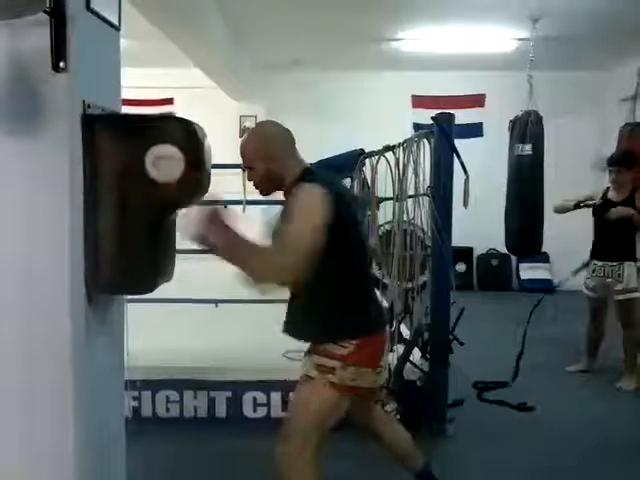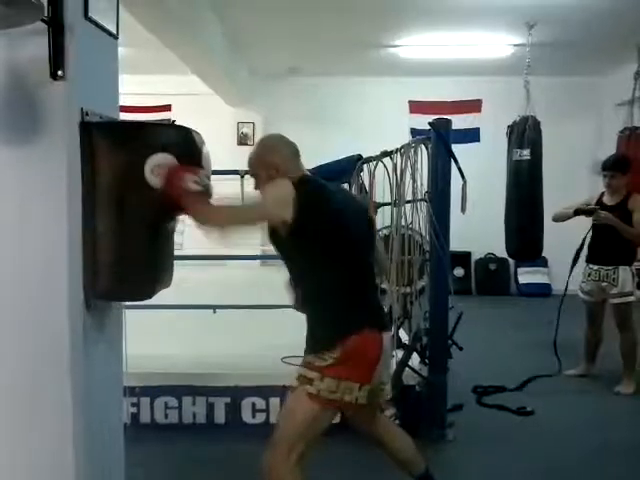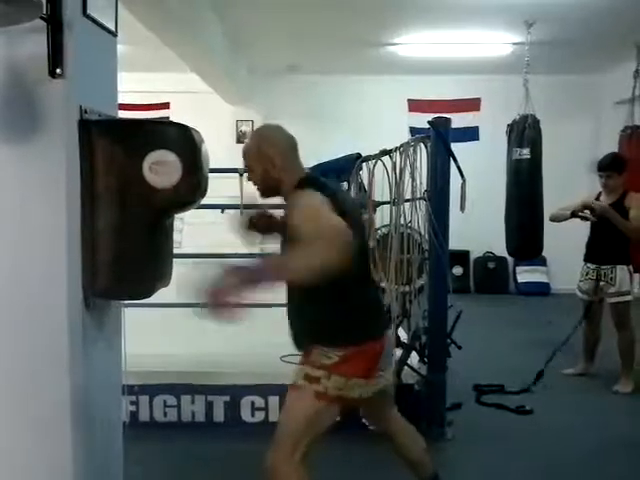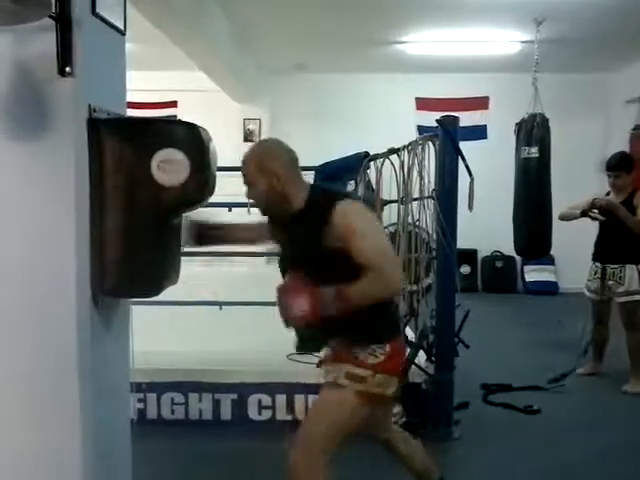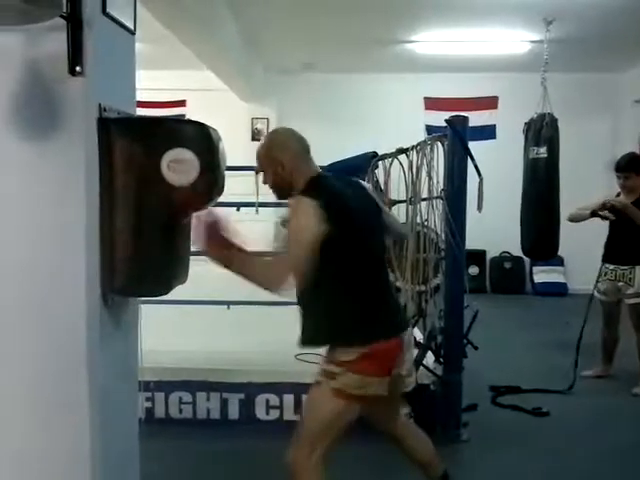
dt=0.3s
person 1, frame 1
left shoulder: (309, 196)
right shoulder: (319, 190)
left elbow: (284, 271)
left wrist: (222, 238)
left hip: (346, 342)
right hip: (360, 331)
right knee: (367, 415)
person 1, frame 2
left shoulder: (289, 195)
right shoulder: (347, 201)
left elbow: (218, 217)
left wrist: (182, 191)
left hip: (337, 350)
right hip: (372, 336)
right knee: (372, 422)
person 1, frame 3
left shoulder: (305, 200)
right shoulder: (316, 195)
left elbow: (330, 249)
left wrist: (245, 275)
right wrist: (278, 225)
left hip: (341, 351)
right hip: (368, 337)
right knee: (387, 419)
person 1, frame 4
left shoulder: (344, 210)
right shoulder: (285, 215)
left elbow: (392, 279)
right elbow: (257, 232)
left wrist: (328, 300)
right wrist: (204, 231)
left hip: (373, 349)
right hip: (348, 343)
right knee: (380, 427)
person 1, frame 5
left shoulder: (310, 206)
right shoulder: (355, 190)
left elbow: (277, 276)
right elbow: (394, 227)
left wrist: (225, 251)
left hip: (361, 348)
right hip: (392, 334)
right knee: (392, 421)
person 2, frame 1
right shoulder: (598, 195)
right elbow: (557, 208)
right wrist: (578, 204)
right hip: (597, 264)
right knee: (595, 316)
right ankle: (589, 361)
person 2, frame 2
right shoulder: (595, 200)
right elbow: (556, 216)
left wrist: (613, 221)
right wrist: (577, 211)
left hip: (619, 269)
right hip: (593, 268)
right knee: (593, 321)
right ankle: (588, 365)
person 2, frame 3
right shoulder: (592, 199)
right elbow: (554, 216)
left wrist: (609, 212)
right wrist: (574, 213)
left hip: (617, 268)
right hip: (591, 266)
right knee: (590, 319)
right ankle: (586, 363)
person 2, frame 4
right shoulder: (602, 197)
right elbow: (563, 215)
left wrist: (617, 208)
right wrist: (584, 212)
right hip: (600, 265)
right knee: (599, 318)
right ankle: (595, 363)
person 2, frame 5
right shoulder: (612, 198)
right elbow: (572, 216)
right wrist: (594, 212)
right hip: (609, 267)
right knee: (609, 320)
right ankle: (605, 366)
